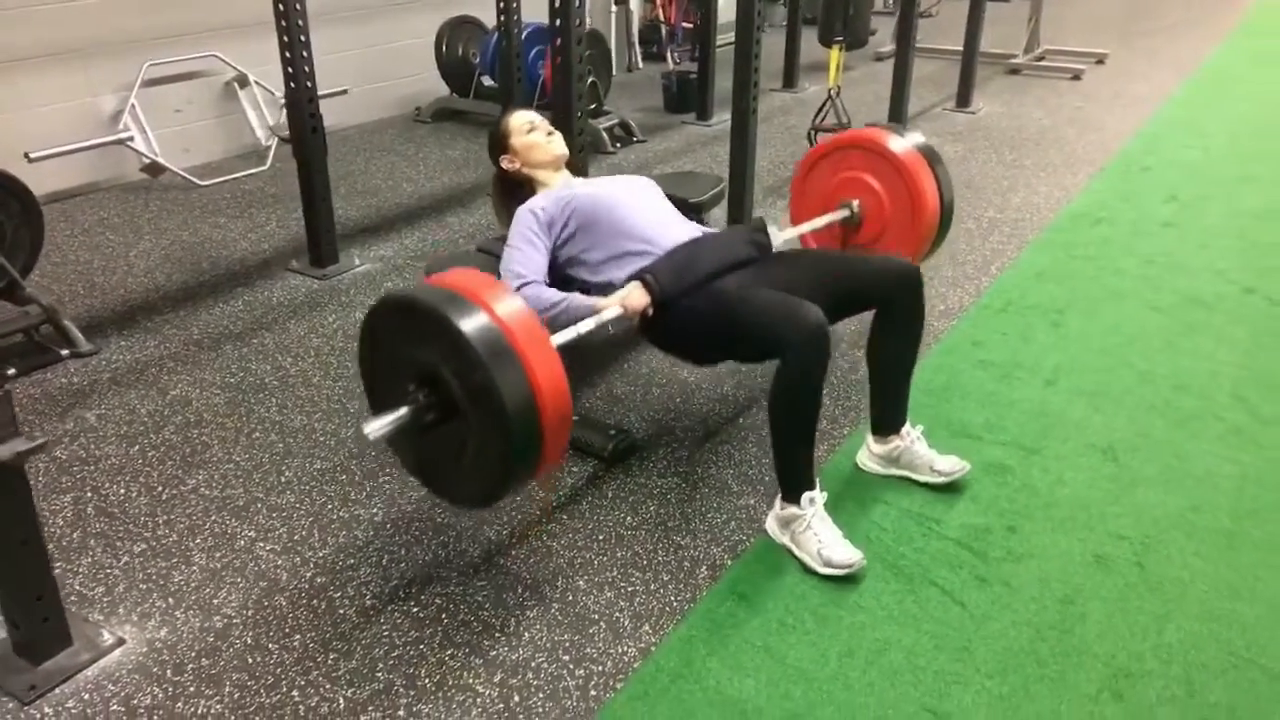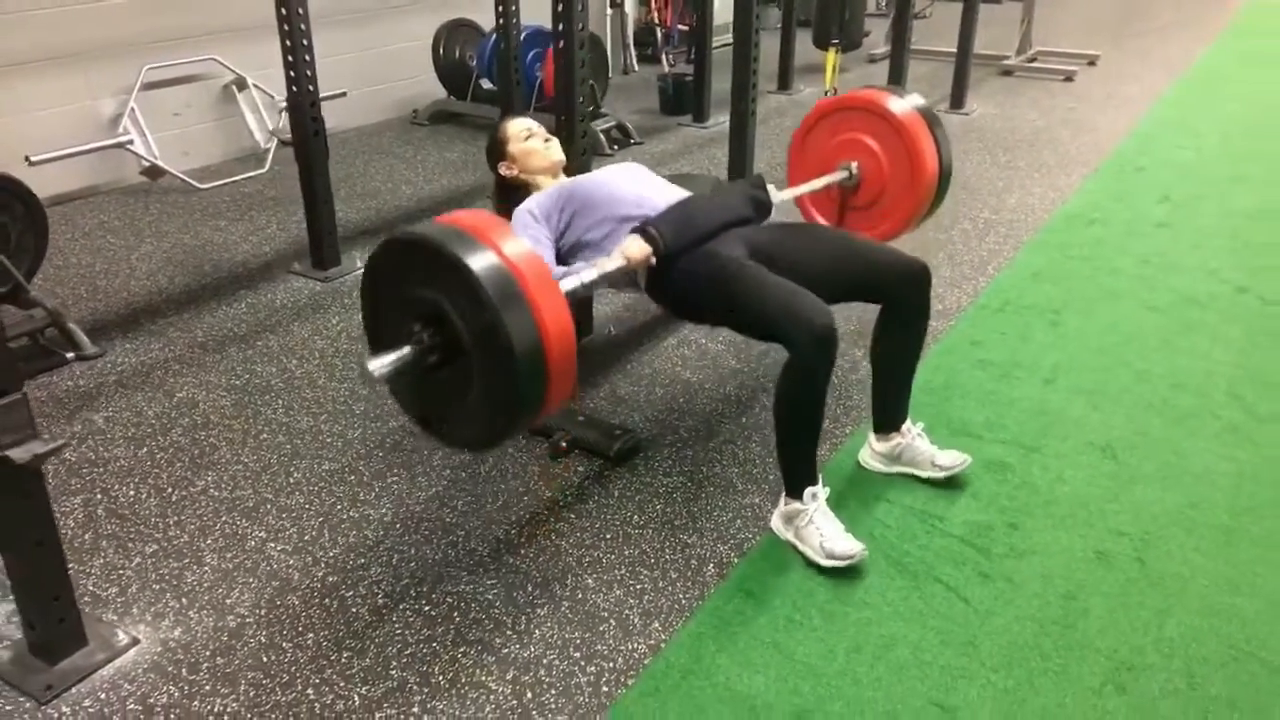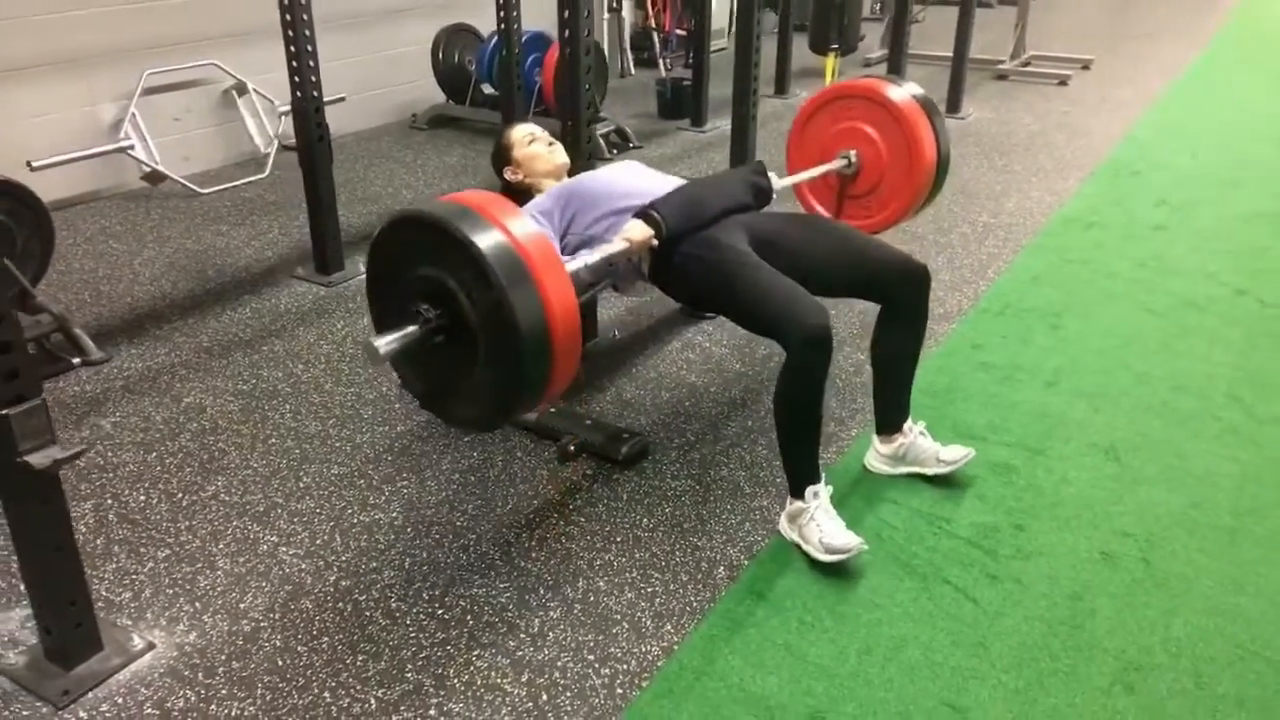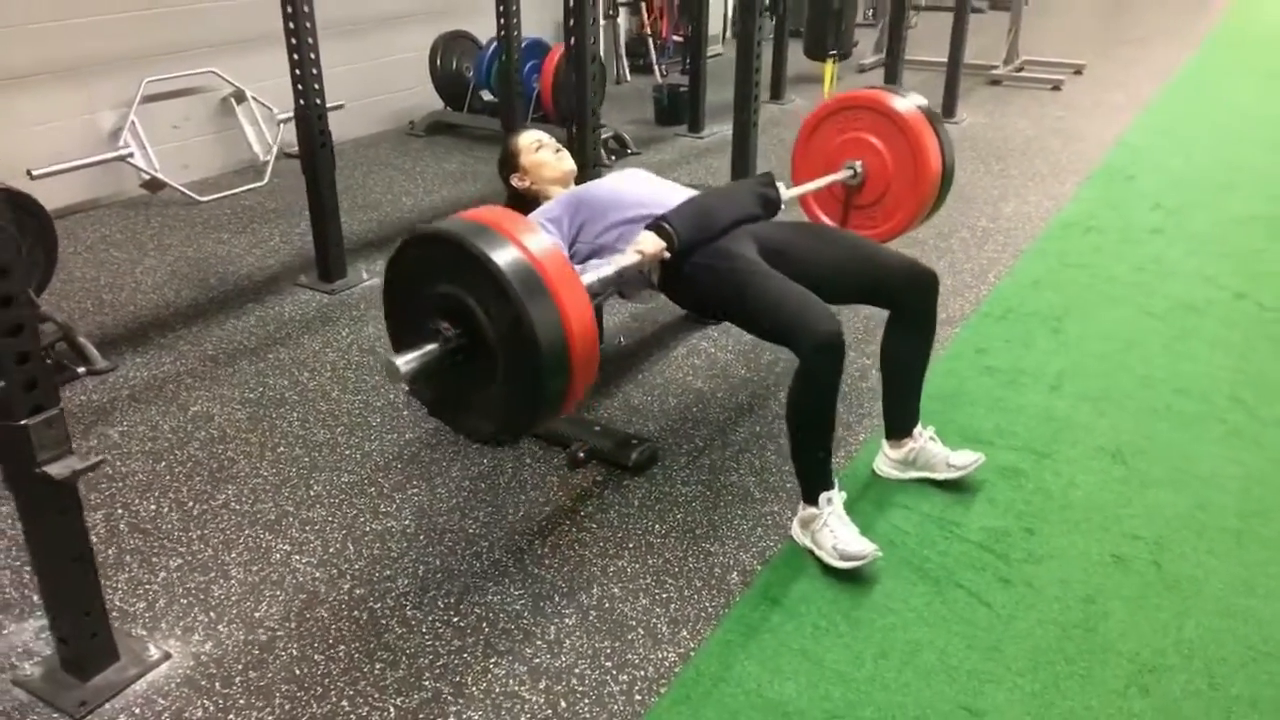
dt=0.2s
person 1, frame 1
left shoulder: (622, 181)
right shoulder: (536, 213)
right elbow: (523, 294)
left wrist: (750, 234)
right wrist: (604, 302)
left hip: (733, 266)
right hip: (675, 304)
left knee: (899, 279)
right knee: (804, 328)
left ankle: (889, 441)
right ankle: (795, 509)
person 1, frame 2
left shoulder: (619, 171)
right shoulder: (535, 211)
left wrist: (757, 194)
right wrist: (610, 257)
left hip: (740, 232)
right hip: (684, 262)
left knee: (908, 277)
right knee: (813, 327)
left ankle: (891, 439)
right ankle: (800, 505)
person 1, frame 3
left shoulder: (619, 169)
right shoulder: (540, 212)
left wrist: (757, 180)
right wrist: (618, 242)
left hip: (743, 220)
right hip: (689, 247)
left knee: (907, 277)
right knee: (809, 329)
left ankle: (895, 440)
right ankle: (804, 504)
person 1, frame 4
left shoulder: (622, 179)
right shoulder: (546, 220)
left wrist: (763, 190)
right wrist: (627, 256)
left hip: (751, 229)
right hip: (699, 256)
left knee: (915, 282)
right knee: (821, 336)
left ankle: (904, 445)
right ankle: (817, 510)
